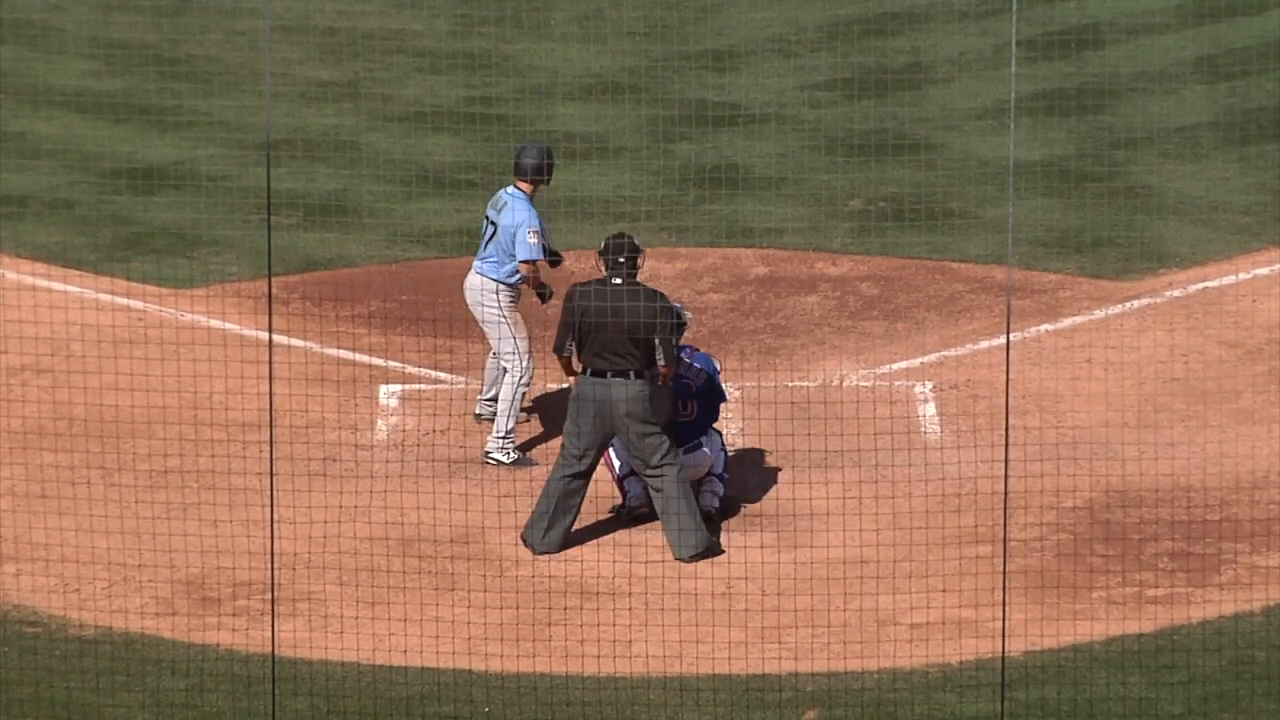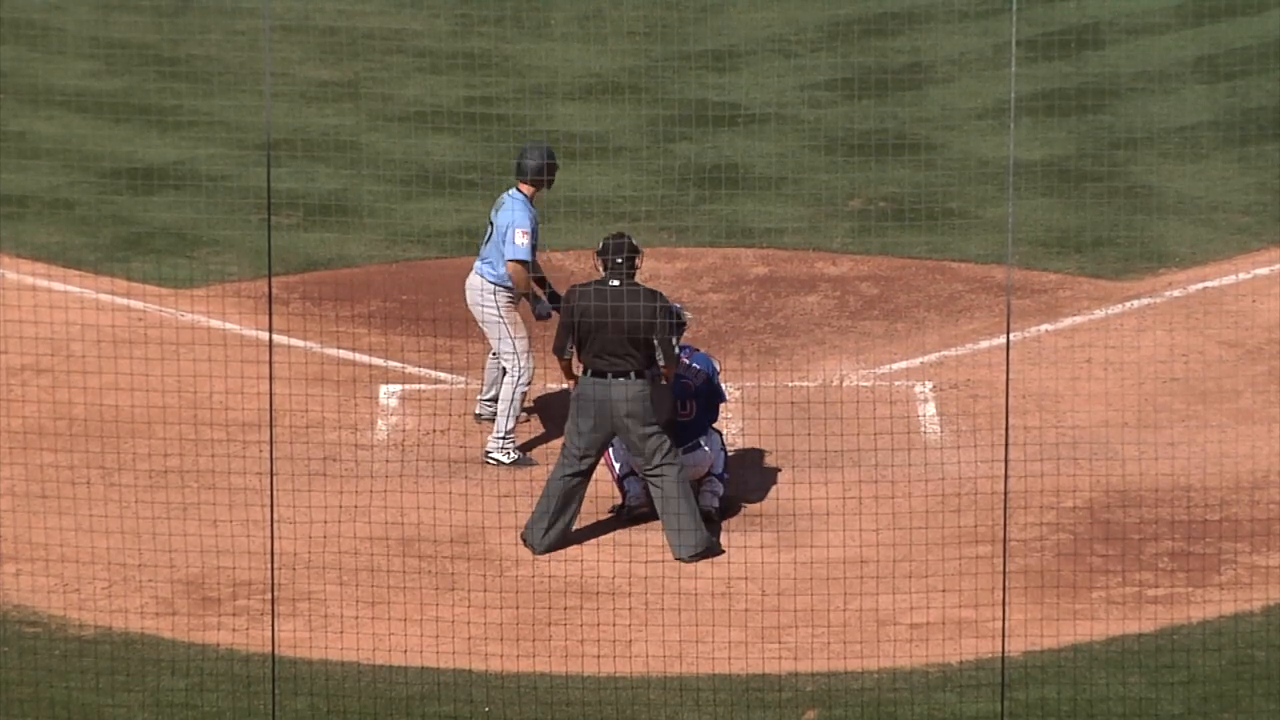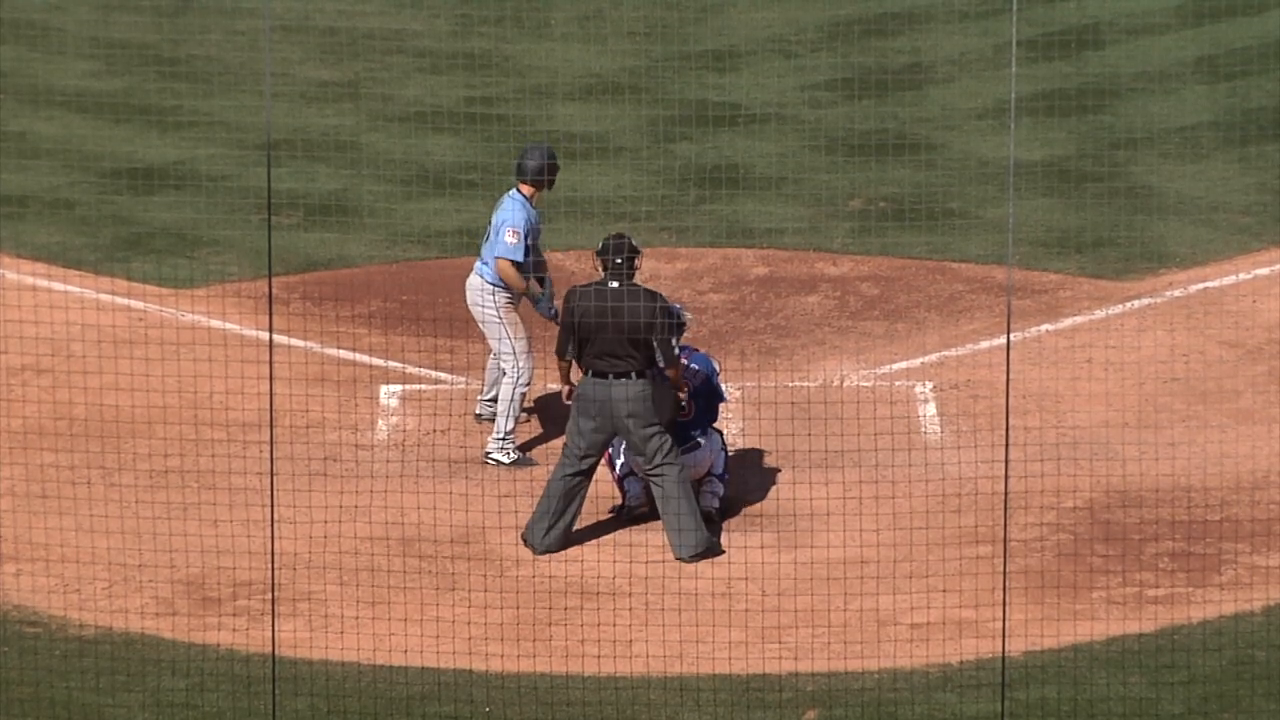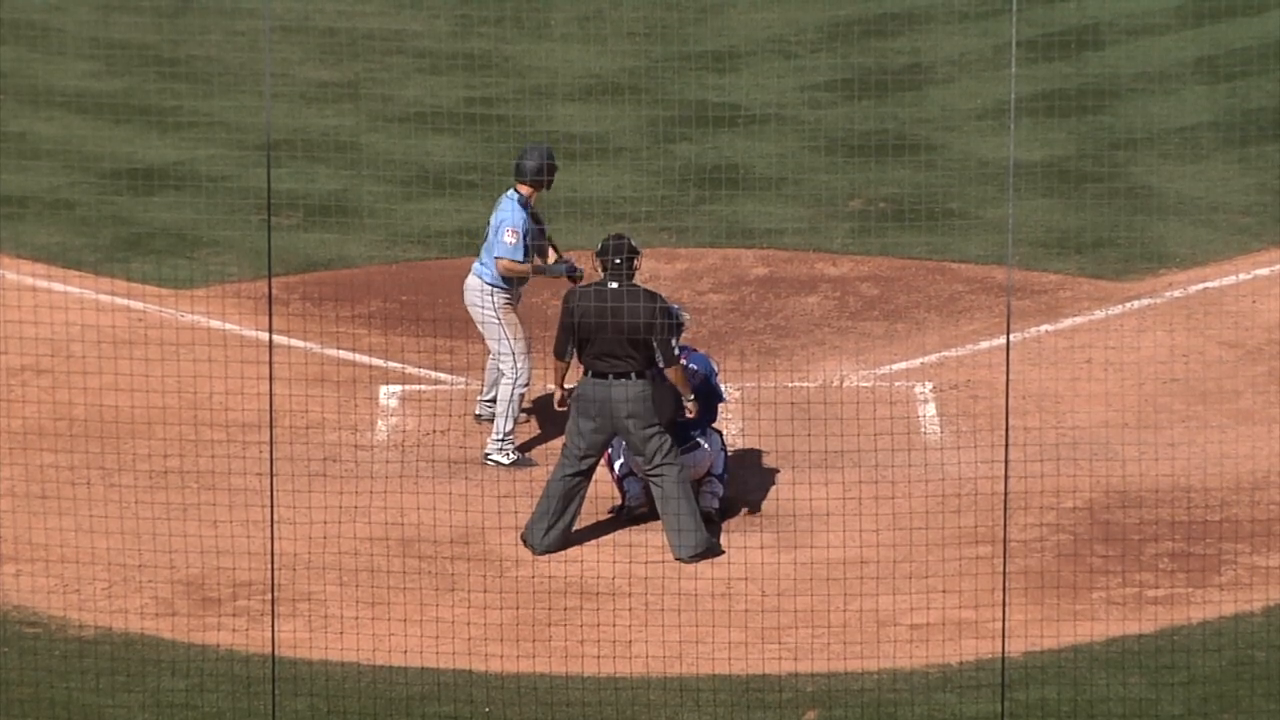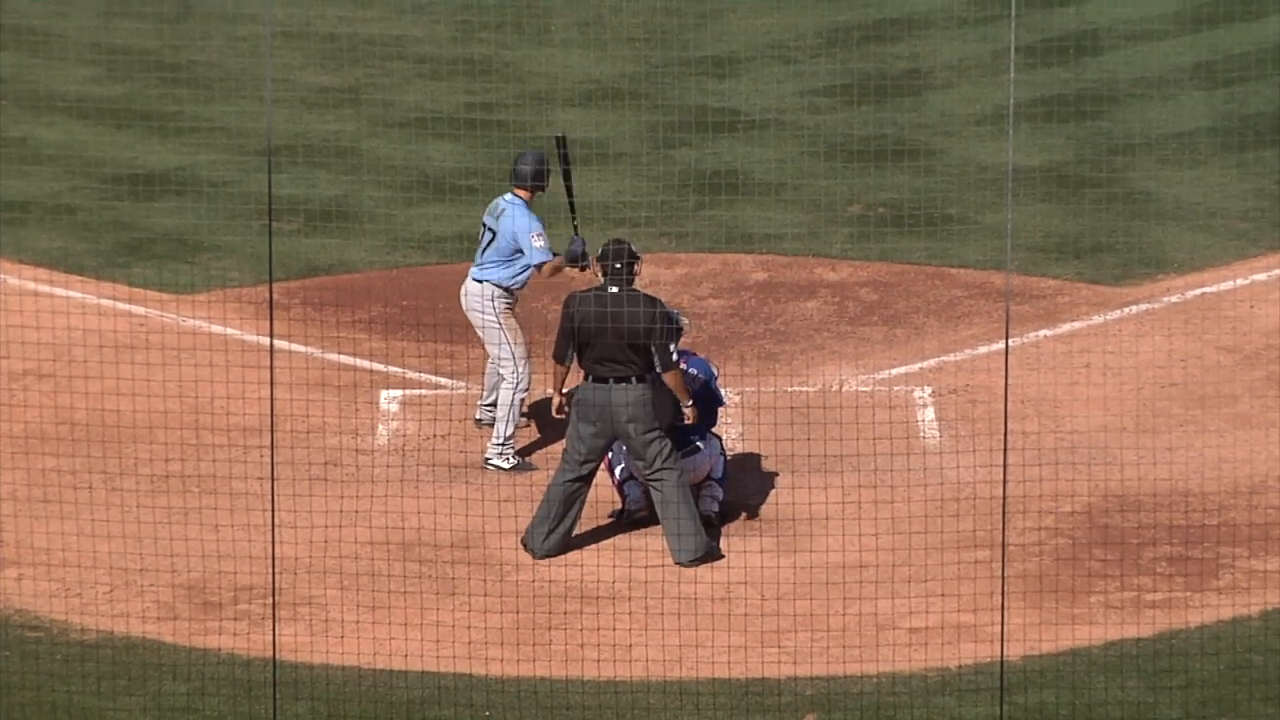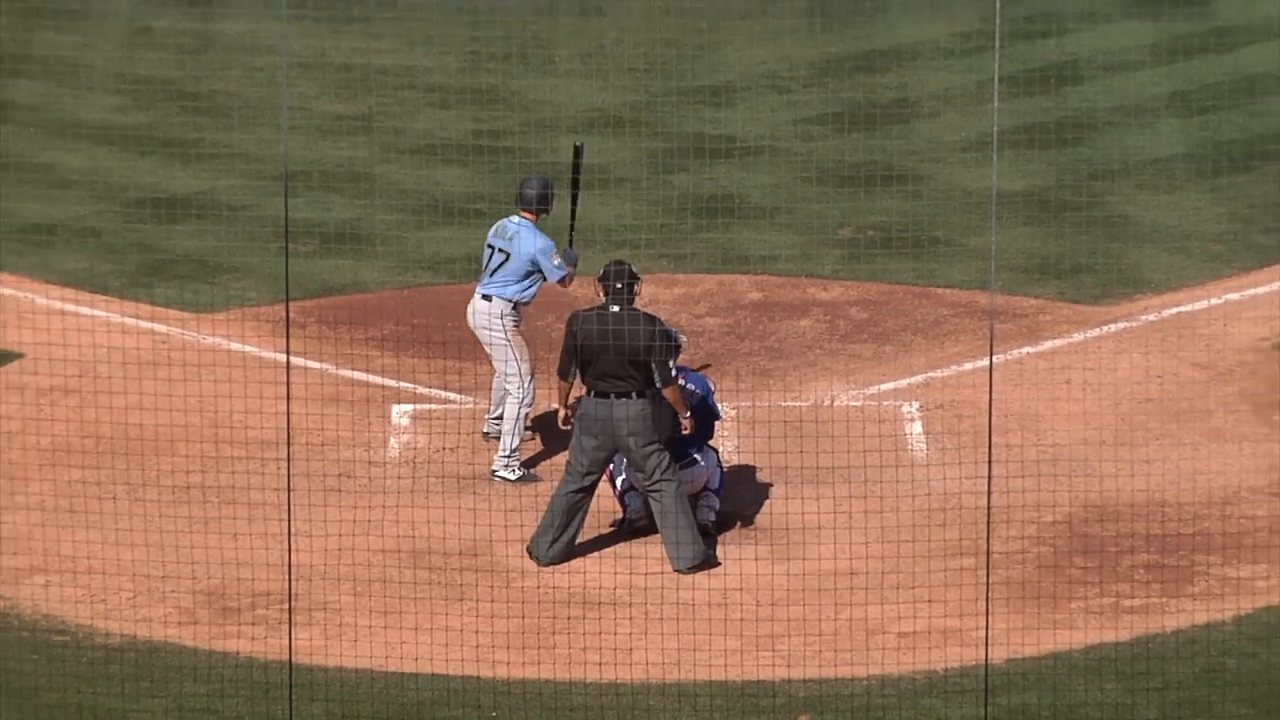
dt=0.2s
person 1, frame 1
left shoulder: (578, 295)
right shoulder: (656, 302)
left elbow: (564, 350)
right elbow: (666, 363)
left wrist: (572, 375)
right wrist: (659, 387)
left hip: (591, 390)
right hip: (637, 393)
left knee: (571, 466)
right knee: (663, 468)
left ankle: (542, 536)
right ankle: (691, 543)
person 1, frame 2
left shoulder: (577, 296)
right shoulder: (655, 302)
left elbow: (563, 352)
right elbow: (667, 362)
left wrist: (571, 378)
right wrist: (665, 386)
left hip: (591, 391)
right hip: (638, 393)
left knee: (572, 466)
right knee: (662, 468)
left ankle: (541, 536)
right ankle: (691, 543)
person 1, frame 3
left shoulder: (577, 297)
right shoulder: (654, 303)
left elbow: (565, 353)
right elbow: (668, 362)
left wrist: (566, 383)
right wrist: (679, 390)
left hip: (592, 391)
right hip: (639, 393)
left knee: (572, 465)
right knee: (664, 468)
left ankle: (542, 536)
right ankle: (692, 543)
person 1, frame 4
left shoulder: (576, 298)
right shoulder: (653, 303)
left elbow: (563, 353)
right elbow: (668, 362)
left wrist: (559, 387)
right wrist: (687, 396)
left hip: (592, 392)
right hip: (639, 393)
left knee: (572, 466)
right knee: (664, 469)
left ankle: (542, 536)
right ankle: (692, 544)
person 1, frame 5
left shoulder: (576, 303)
right shoulder: (653, 308)
left elbow: (563, 357)
right elbow: (667, 366)
left wrist: (557, 393)
right wrist: (686, 402)
left hip: (592, 396)
right hip: (638, 398)
left knee: (572, 471)
right knee: (664, 473)
left ankle: (542, 541)
right ankle: (691, 548)
person 1, frame 6
left shoulder: (579, 322)
right shoulder: (652, 326)
left elbow: (566, 374)
right elbow: (666, 382)
left wrist: (563, 406)
right wrist: (684, 414)
left hip: (594, 410)
right hip: (638, 412)
left knee: (575, 482)
right knee: (662, 484)
left ankle: (546, 549)
right ankle: (689, 555)
person 2, frame 1
left shoulder: (500, 196)
right shoulder: (527, 214)
right elbow: (527, 267)
left wrist: (542, 250)
right wrist: (542, 288)
left hip: (477, 282)
right hip: (495, 292)
left knee: (502, 349)
right knee: (519, 365)
left ankle: (488, 406)
right ankle: (500, 446)
person 2, frame 2
left shoulder: (510, 199)
right shoulder: (521, 213)
left elbow: (524, 255)
right elbow: (515, 267)
left wrist: (547, 287)
right wrist: (536, 300)
left hip: (481, 284)
right hip: (493, 293)
left knee: (502, 350)
right knee: (519, 367)
left ankle: (488, 406)
right ankle: (500, 446)
person 2, frame 3
left shoulder: (522, 204)
right shoulder: (517, 213)
left elbow: (534, 253)
right elbow: (504, 265)
left wrist: (547, 290)
right wrist: (535, 298)
left hip: (484, 286)
right hip: (492, 293)
left knee: (503, 350)
right knee: (519, 367)
left ankle: (488, 407)
right ankle: (500, 447)
person 2, frame 4
left shoulder: (522, 204)
right shoulder: (515, 212)
left elbow: (541, 244)
right elbow: (505, 265)
left wrist: (562, 264)
right wrist: (550, 269)
left hip: (485, 288)
right hip: (491, 294)
left knee: (502, 351)
right knee: (517, 368)
left ankle: (488, 407)
right ankle: (499, 448)
person 2, frame 5
left shoulder: (499, 204)
right shoulder: (525, 219)
right elbow: (545, 269)
left wrist: (569, 256)
right wrist: (571, 255)
left hip: (477, 289)
right hip: (490, 298)
left knee: (501, 356)
right knee: (517, 373)
left ankle: (488, 412)
right ankle: (500, 452)
person 2, frame 6
left shoulder: (500, 226)
right shoulder: (538, 242)
right elbow: (565, 280)
left wrist: (554, 264)
right wrist: (570, 261)
left hip: (480, 306)
right hip: (499, 315)
left knee: (507, 370)
right knee: (521, 388)
left ankle: (495, 425)
right ankle: (505, 464)
person 3, frame 1
right shoulder: (703, 362)
right elbow: (712, 416)
right hip: (696, 462)
left knee: (614, 438)
right knee: (713, 438)
left ankle: (635, 498)
right ankle: (710, 499)
person 3, frame 2
right shoulder: (703, 362)
right elbow: (712, 416)
right hip: (696, 463)
left knee: (615, 435)
right knee: (714, 438)
left ankle: (635, 497)
right ankle: (709, 499)
person 3, frame 3
right shoulder: (703, 362)
right elbow: (711, 416)
right hip: (695, 462)
right knee: (714, 438)
left ankle: (635, 498)
right ankle: (710, 500)
person 3, frame 4
right shoulder: (703, 362)
right elbow: (711, 416)
right hip: (694, 462)
left knee: (616, 437)
right knee: (714, 439)
left ankle: (635, 498)
right ankle: (710, 500)
person 3, frame 5
right shoulder: (702, 366)
right elbow: (711, 421)
right hip: (694, 466)
left knee: (616, 443)
right knee: (714, 443)
left ankle: (635, 502)
right ankle: (709, 504)
person 3, frame 6
right shoulder: (700, 381)
right elbow: (708, 433)
right hip: (692, 475)
left knee: (618, 456)
right knee: (710, 456)
left ankle: (636, 513)
right ankle: (706, 514)
